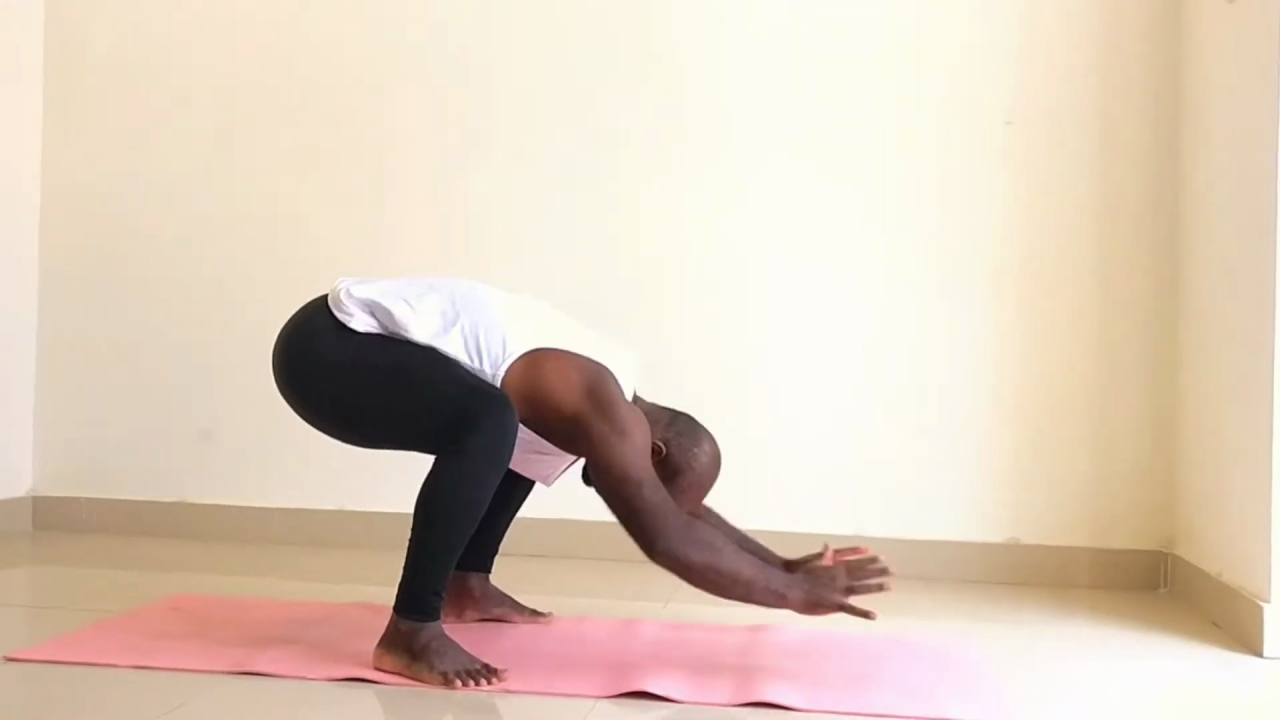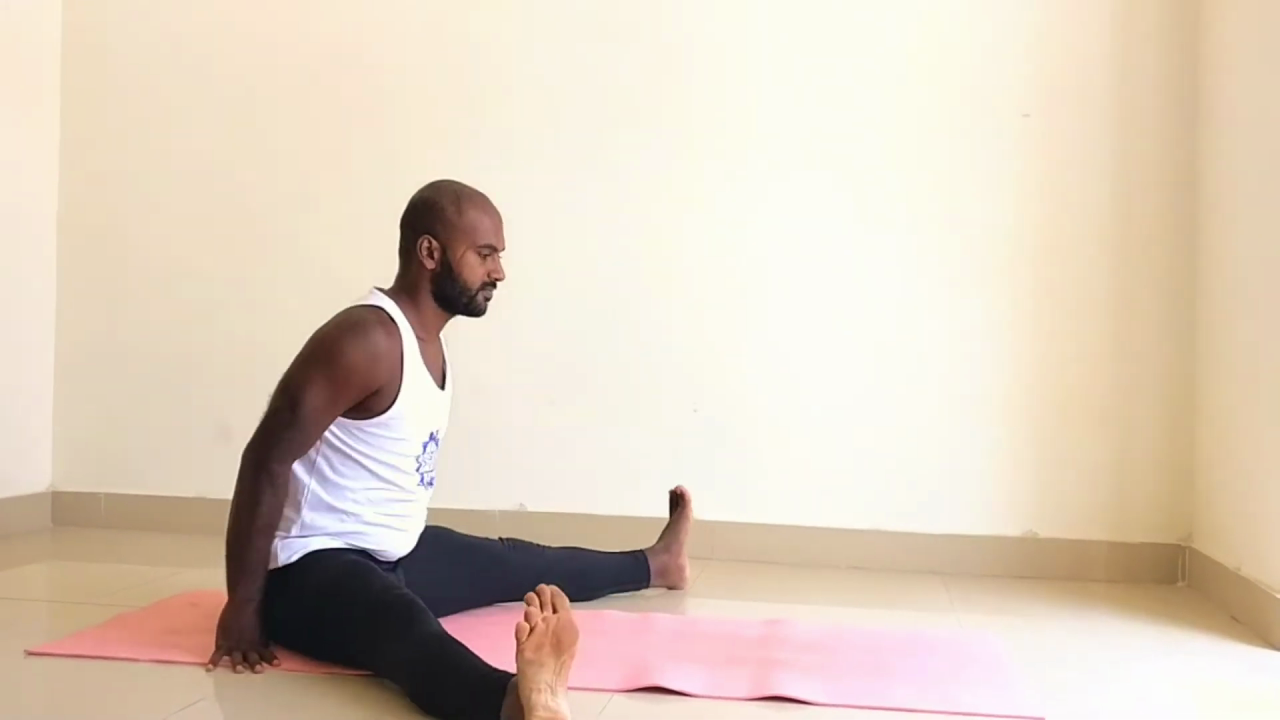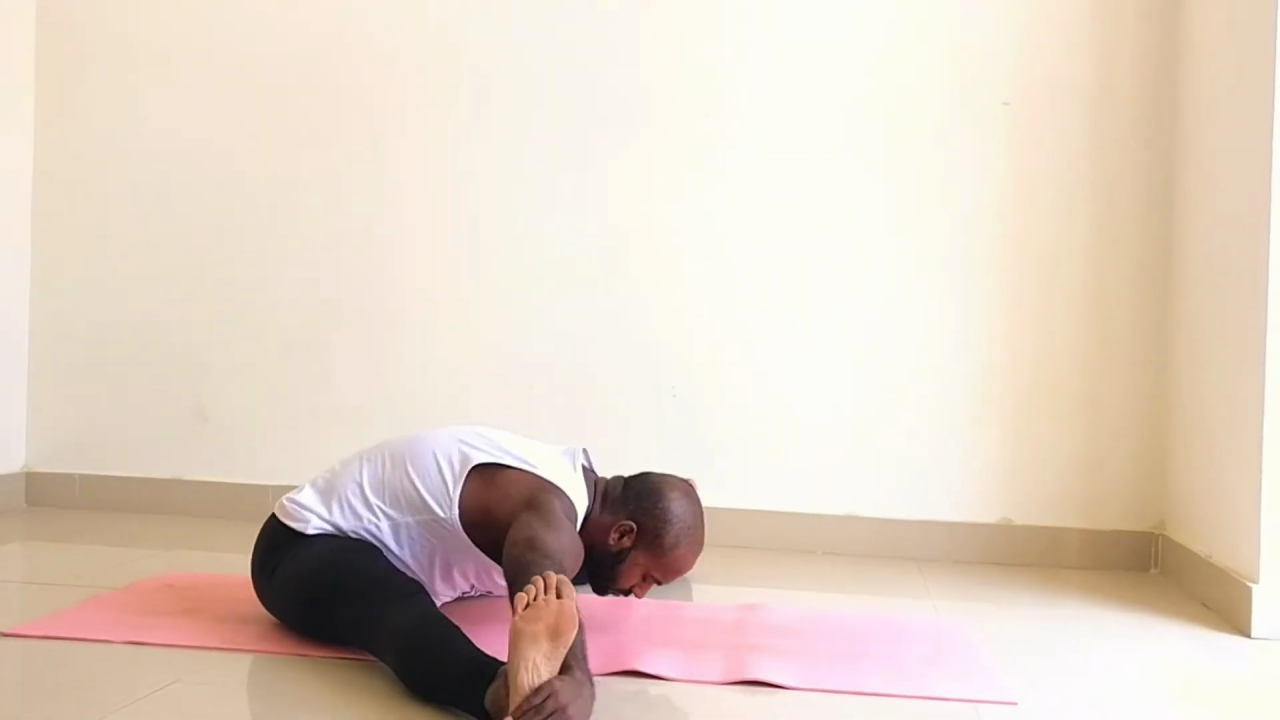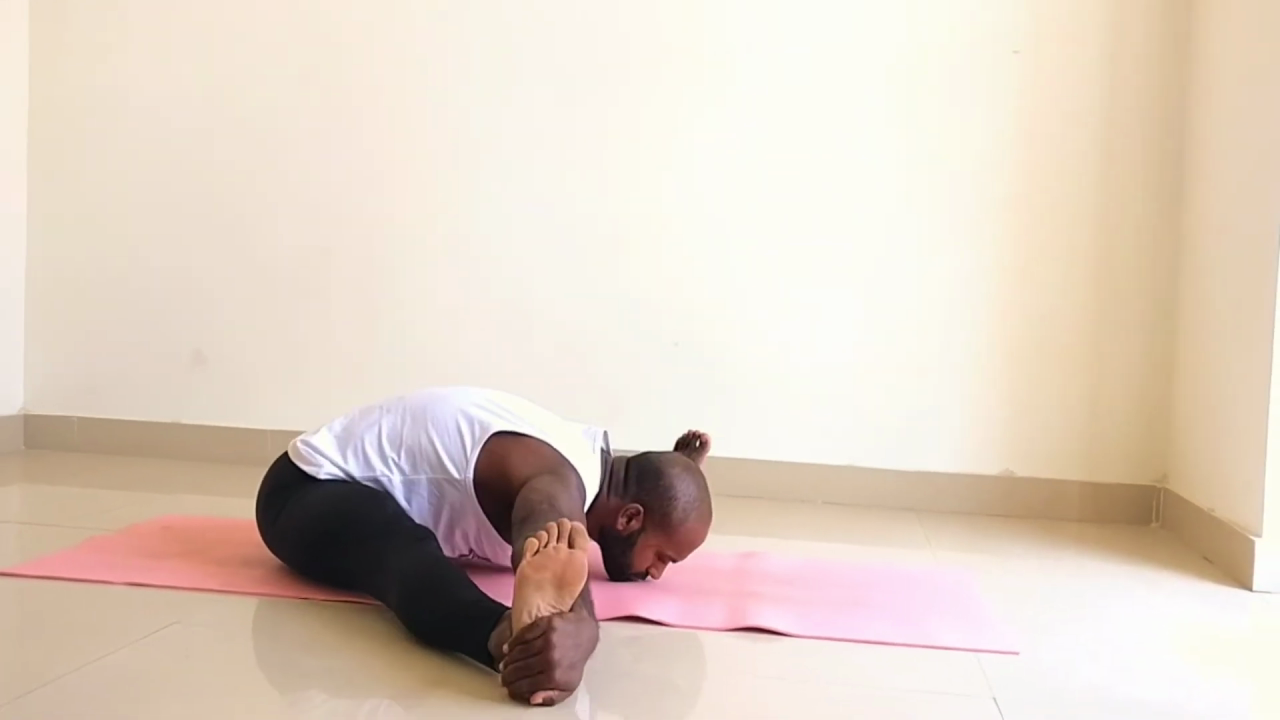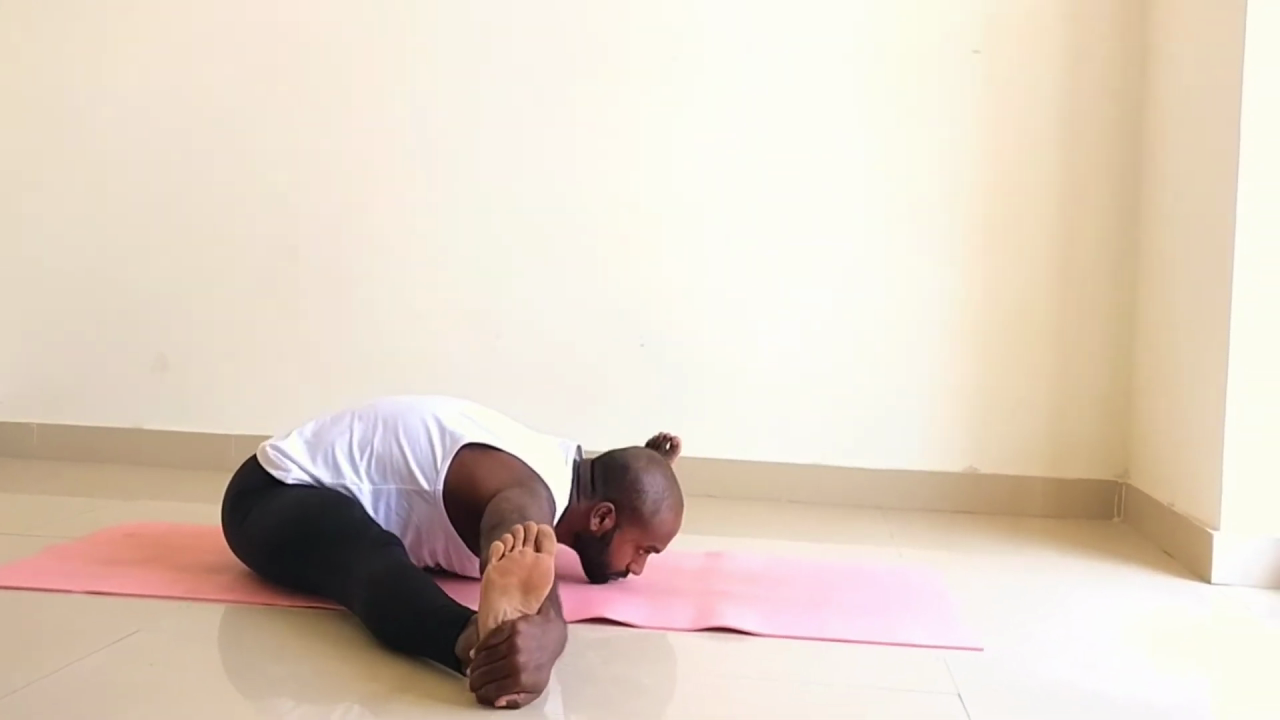
dt=1s
person 1, frame 1
left shoulder: (617, 401)
right shoulder: (602, 409)
left elbow: (682, 510)
right elbow: (667, 539)
left wrist: (790, 570)
right wrist: (793, 590)
left hip: (364, 339)
right hip: (326, 345)
right knee: (487, 426)
left ankle: (466, 584)
right ankle: (410, 630)
person 1, frame 2
left shoulder: (422, 336)
right shoulder: (372, 339)
right elbow: (267, 458)
right wrist: (245, 603)
left hip: (387, 555)
right hip: (304, 572)
left knee: (511, 564)
right knee: (402, 623)
left ankle: (651, 566)
person 1, frame 3
left shoulder: (581, 486)
right shoulder: (549, 514)
right elbow: (546, 608)
right wrist: (578, 683)
left hip: (375, 539)
right hip: (304, 547)
right knee: (400, 606)
person 1, frame 4
left shoulder: (594, 458)
right shoulder: (559, 485)
right elbow: (549, 553)
left wrist: (679, 469)
right wrist: (578, 629)
left hip: (370, 475)
right hip: (309, 489)
right knee: (406, 551)
person 1, frame 5
left shoulder: (566, 467)
right shoulder: (526, 496)
right elbow: (524, 574)
left wrist: (645, 472)
right wrist: (546, 634)
left hip: (337, 480)
right hip: (277, 492)
right knee: (373, 558)
